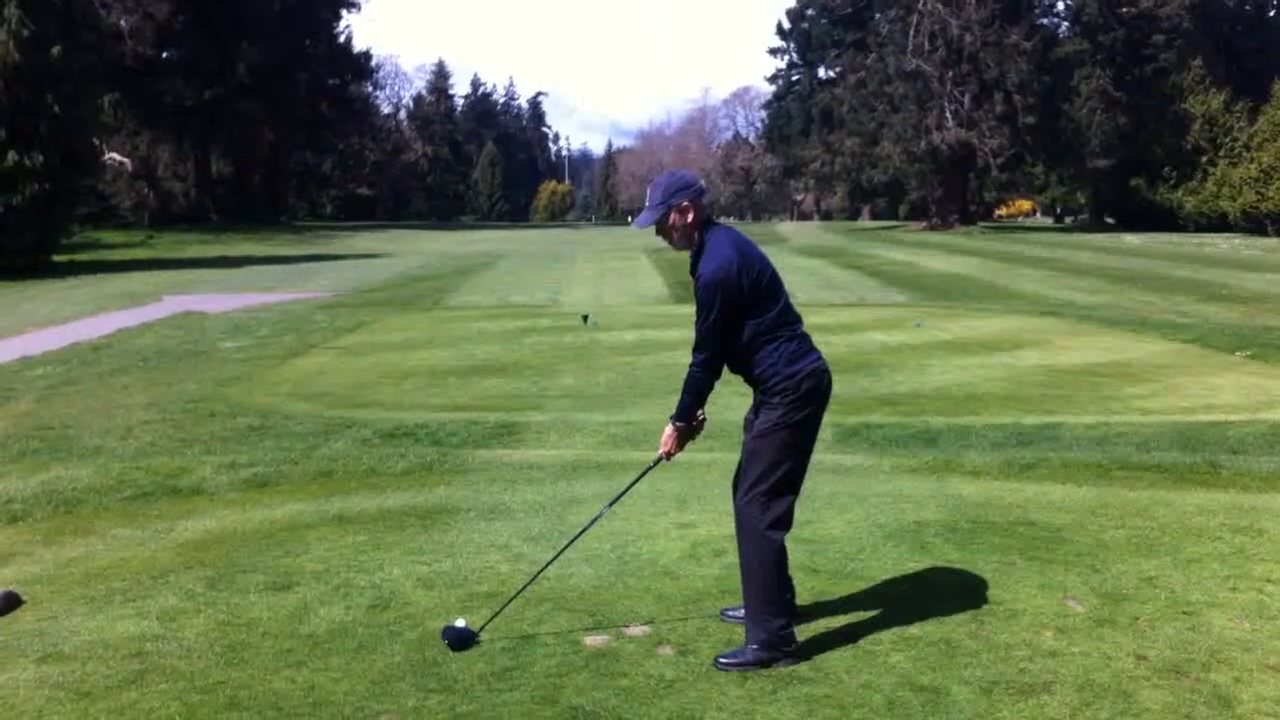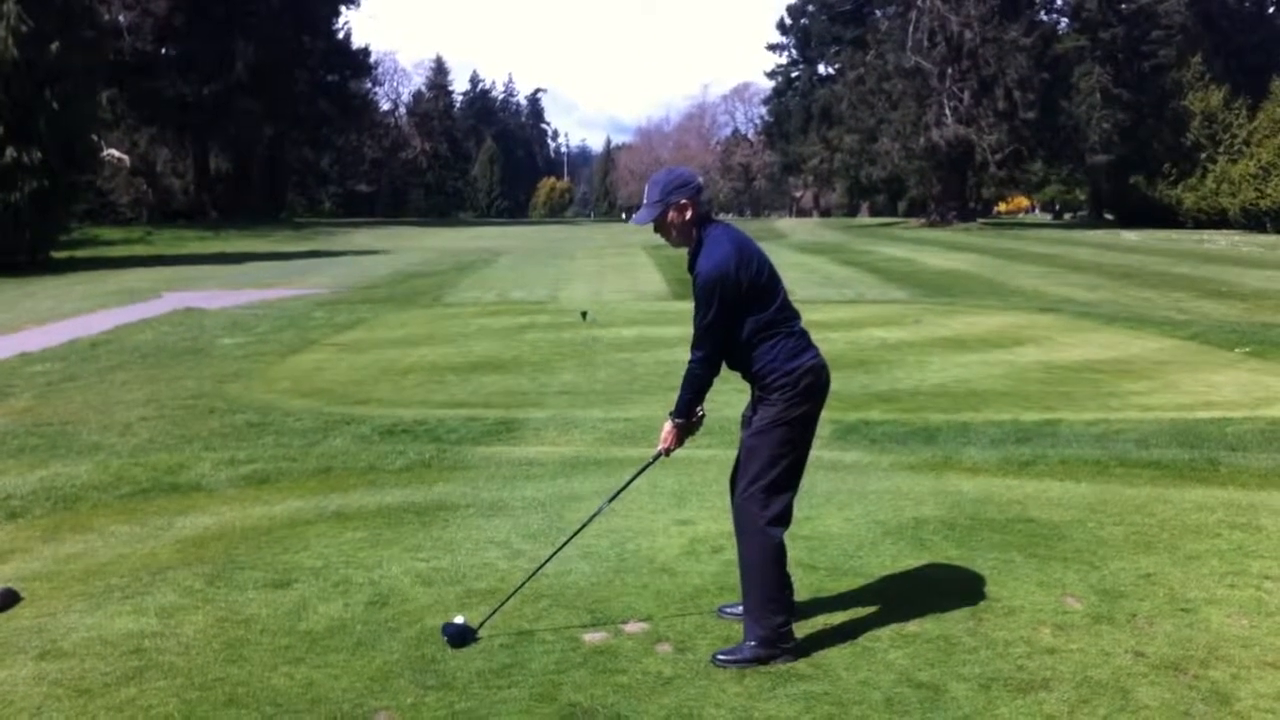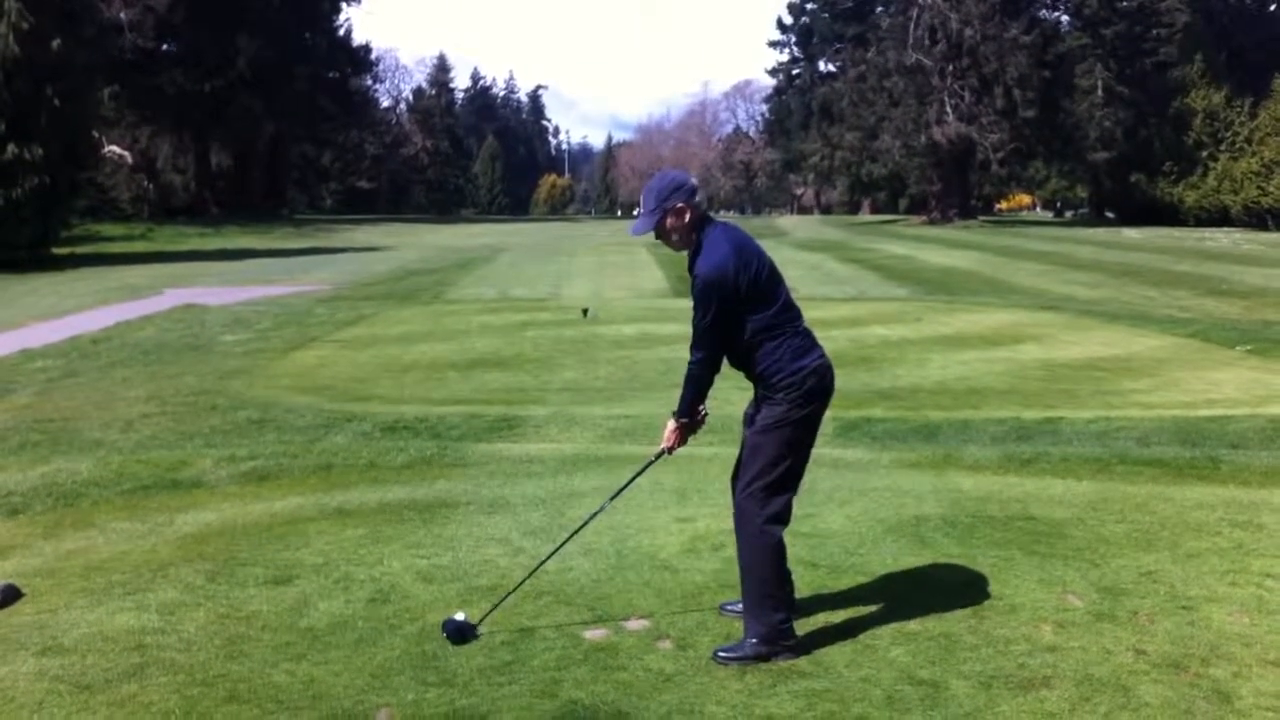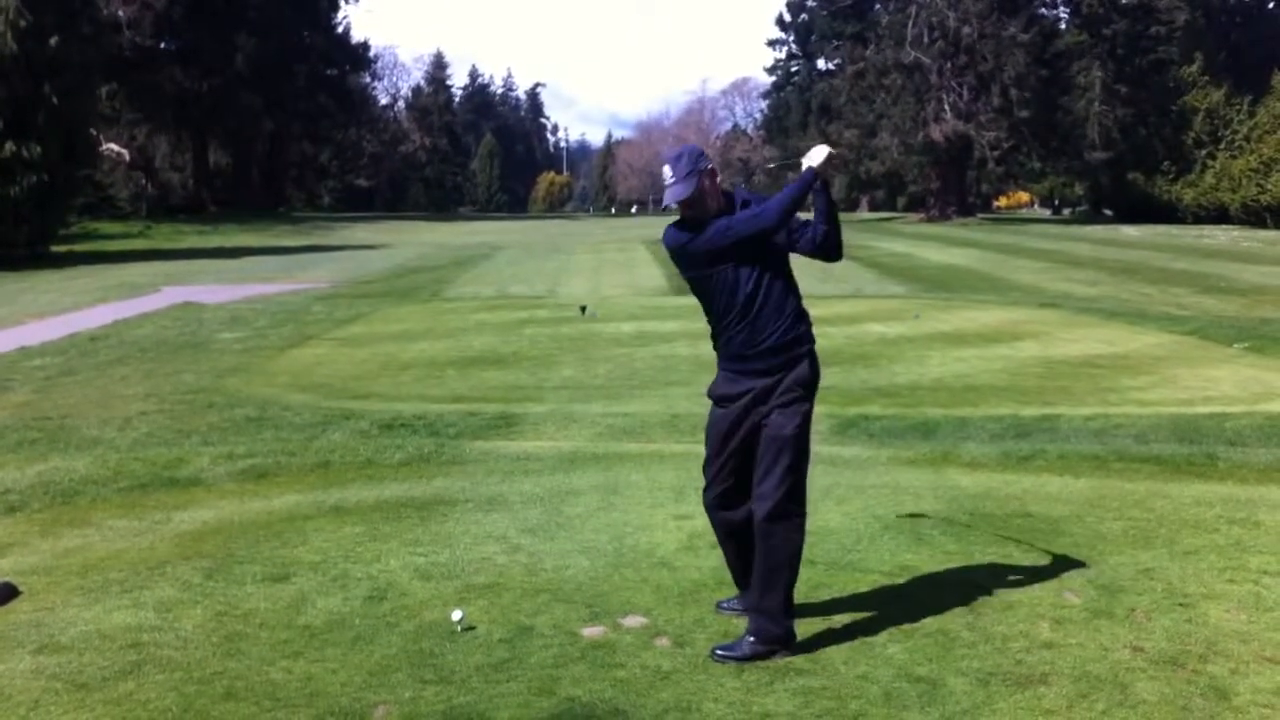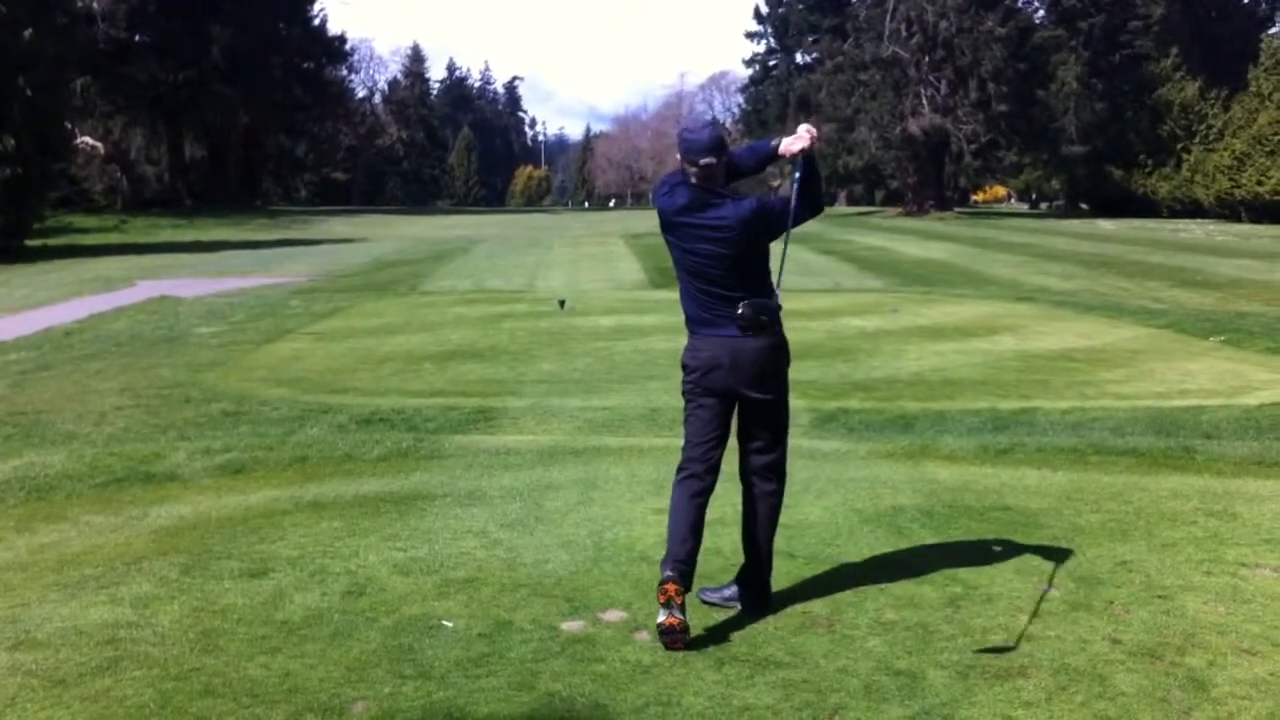
dt=1s
person 1, frame 1
left shoulder: (718, 264)
right shoulder: (722, 246)
left elbow: (709, 354)
right elbow: (716, 348)
left wrist: (680, 419)
right wrist: (692, 410)
left hip: (791, 388)
right hip: (786, 382)
left knee: (758, 505)
right knee: (753, 495)
left ankle: (772, 638)
right ankle: (771, 603)
person 1, frame 2
left shoulder: (716, 262)
right shoulder: (720, 243)
left elbow: (707, 351)
right elbow: (715, 345)
left wrist: (680, 417)
right wrist: (691, 407)
left hip: (789, 385)
right hip: (783, 379)
left knee: (757, 502)
right knee: (749, 492)
left ankle: (770, 635)
right ankle: (767, 600)
person 1, frame 3
left shoulder: (716, 264)
right shoulder: (718, 241)
left elbow: (706, 351)
right elbow: (712, 345)
left wrist: (682, 415)
right wrist: (694, 404)
left hip: (793, 384)
right hip: (783, 380)
left knee: (756, 502)
right knee: (749, 489)
left ankle: (771, 632)
right ankle: (769, 595)
person 1, frame 4
left shoulder: (756, 206)
right shoulder: (680, 238)
left elbow: (828, 248)
right elbow: (765, 224)
left wrist: (820, 184)
right wrist: (808, 174)
left hip: (790, 376)
right hip: (735, 381)
left knee: (775, 503)
right knee: (723, 497)
left ankle: (771, 629)
right ankle: (755, 592)
person 1, frame 5
left shoulder: (667, 199)
right shoulder: (749, 214)
left elbow: (726, 171)
right elbow: (810, 204)
left wrist: (777, 146)
right wrist: (802, 153)
left hip: (706, 354)
right hip: (763, 350)
left knee: (696, 468)
right knee: (764, 472)
left ankle: (675, 578)
right ankle: (754, 585)
